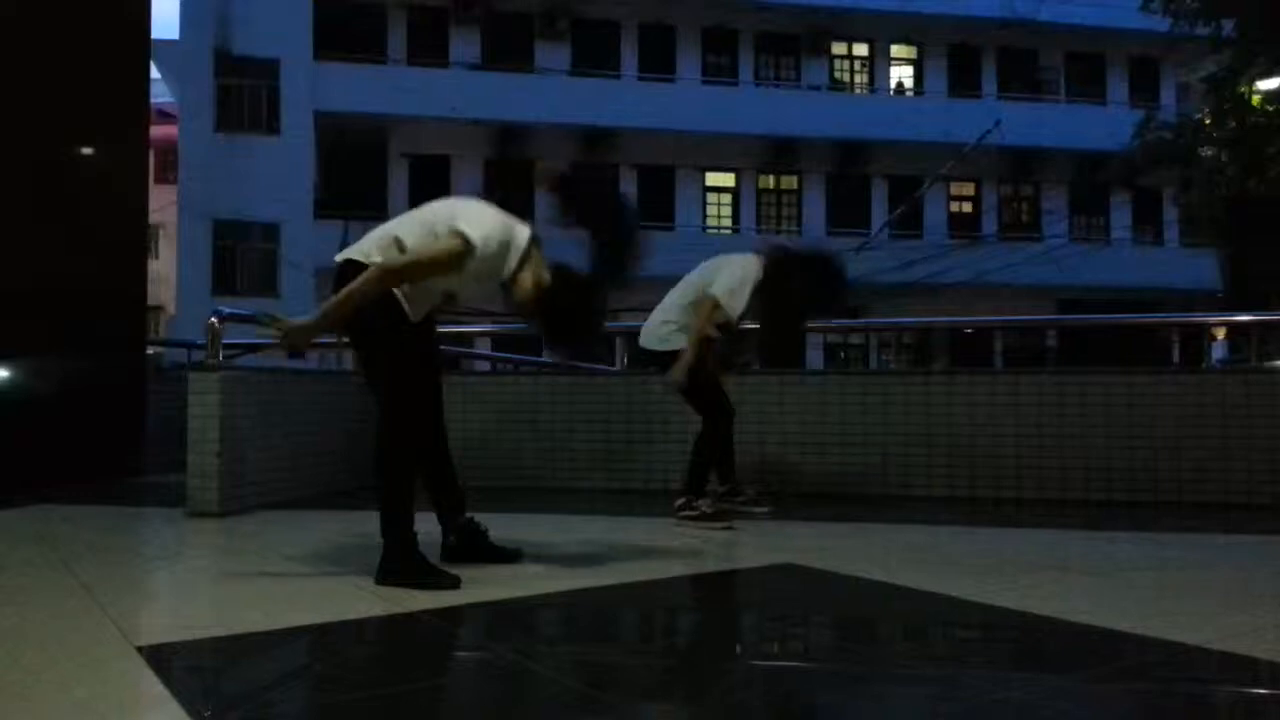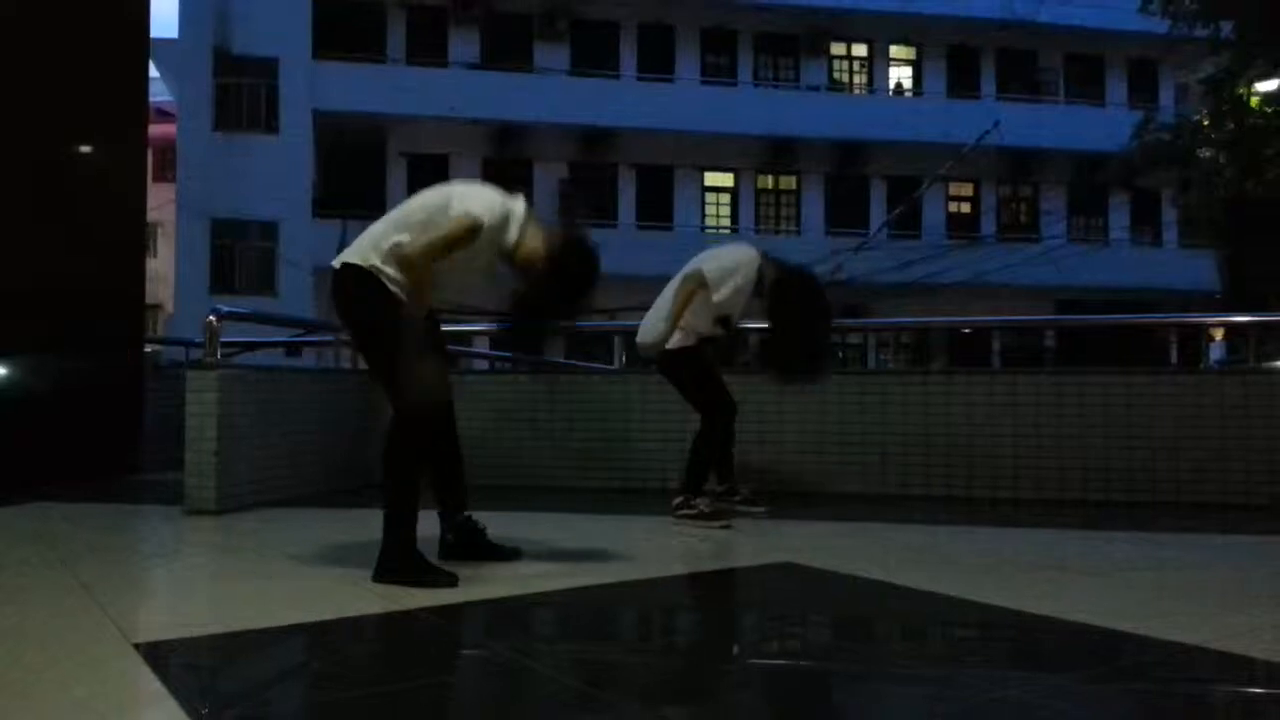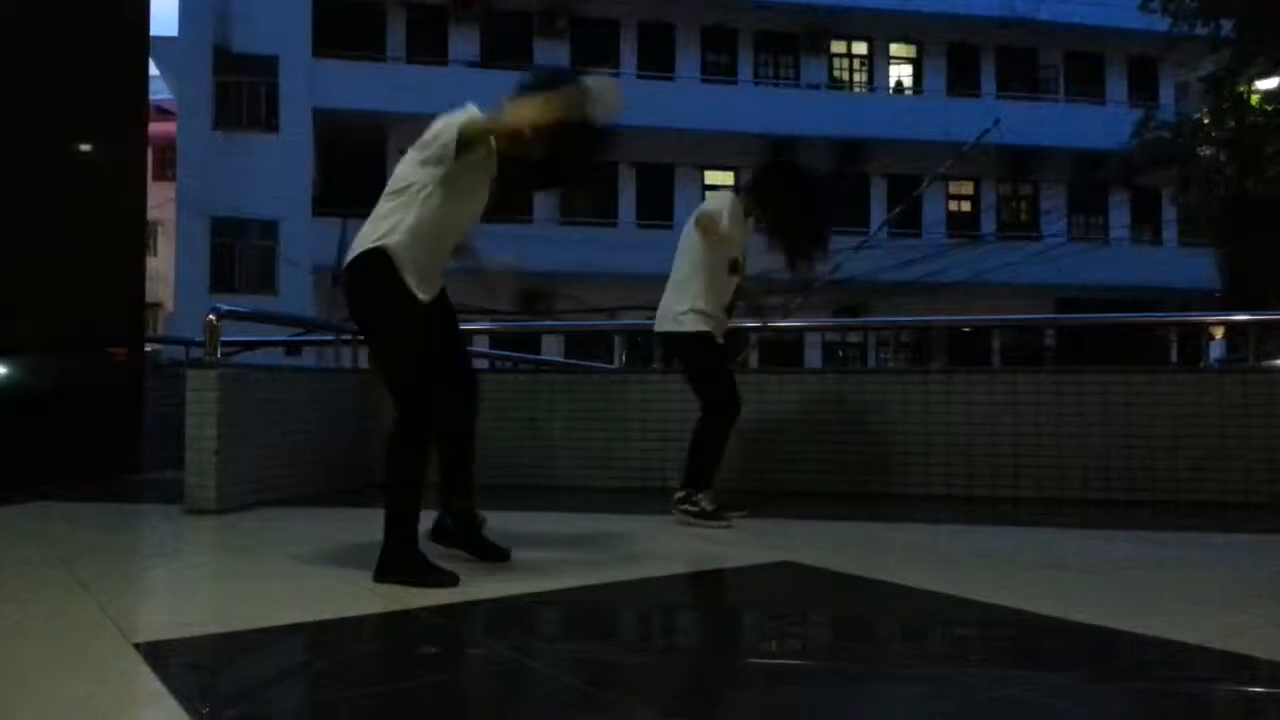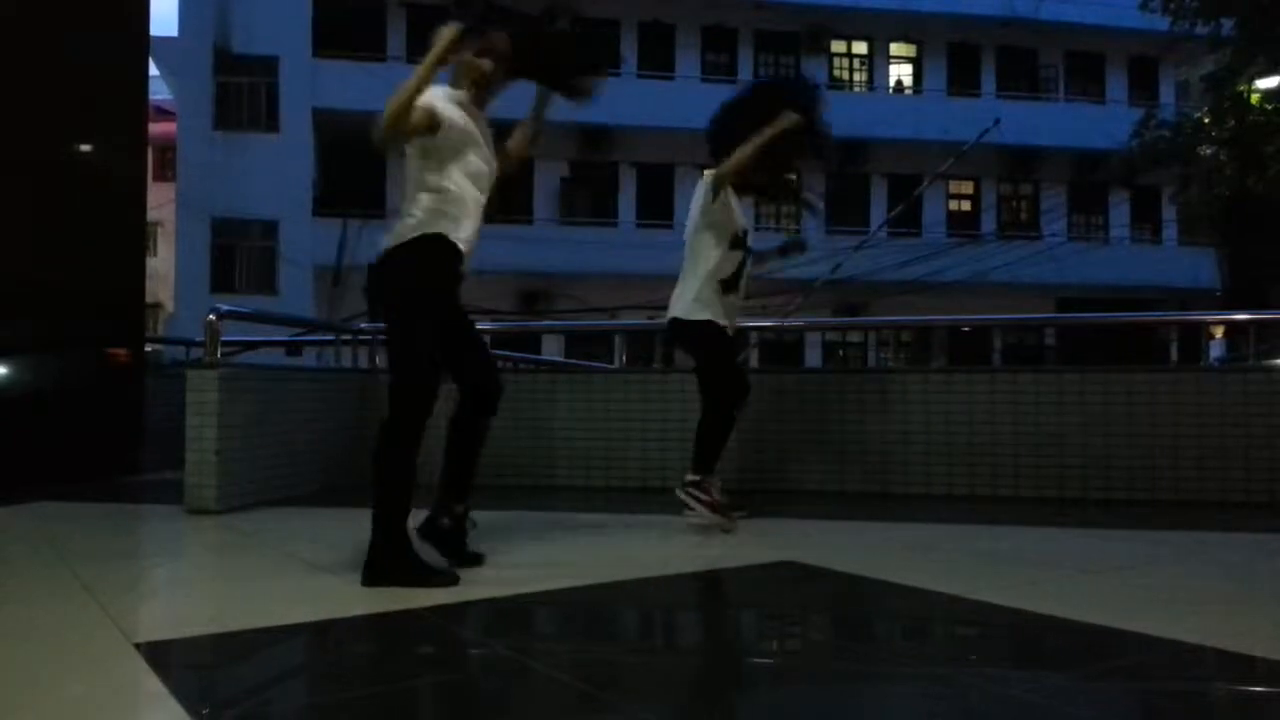
dt=0.2s
person 1, frame 1
left shoulder: (514, 253)
right shoulder: (490, 241)
right elbow: (388, 270)
right wrist: (316, 324)
left hip: (405, 295)
right hip: (369, 282)
left knee: (427, 415)
right knee: (405, 411)
left ankle: (458, 531)
right ankle: (398, 555)
person 1, frame 2
left shoulder: (503, 248)
right shoulder: (488, 212)
right elbow: (416, 261)
right wrist: (417, 355)
left hip: (403, 288)
right hip: (366, 280)
left knee: (438, 411)
right knee: (416, 410)
left ankle: (458, 530)
right ankle: (397, 554)
person 1, frame 3
left shoulder: (487, 149)
right shoulder: (468, 126)
right elbow: (507, 124)
right wrist: (579, 99)
left hip: (418, 278)
right hip: (379, 269)
left knee: (458, 389)
right knee: (420, 406)
left ankle: (457, 517)
right ankle: (397, 552)
person 1, frame 4
left shoulder: (477, 124)
right shoulder: (439, 105)
left elbow: (508, 159)
right elbow: (388, 131)
left wrist: (540, 104)
right wrist: (435, 54)
left hip: (430, 271)
right hip: (416, 266)
left knee: (483, 387)
right knee: (412, 405)
left ankle: (448, 517)
right ankle: (386, 554)
person 2, frame 1
left shoulder: (759, 271)
right shoulder: (748, 270)
right elbow: (705, 308)
right wrist: (685, 361)
left hip: (677, 340)
right hip: (669, 340)
left knee: (721, 413)
right knee: (718, 414)
left ankle: (730, 488)
right ankle: (689, 501)
person 2, frame 2
left shoulder: (762, 276)
right shoulder: (744, 262)
right elbow: (691, 284)
right wrist: (666, 332)
left hip: (687, 337)
right hip: (670, 338)
left knee: (724, 408)
right knee: (718, 413)
left ankle: (725, 489)
right ankle: (687, 499)
person 2, frame 3
left shoulder: (743, 218)
right shoulder: (724, 204)
right elbow: (703, 222)
left hip: (706, 322)
right hip: (685, 321)
left knee: (726, 404)
right knee: (720, 405)
left ankle: (700, 492)
right ankle: (688, 496)
person 2, frame 4
left shoulder: (731, 202)
right shoulder: (714, 188)
right elbow: (725, 170)
left wrist: (778, 251)
right wrist: (777, 128)
left hip: (715, 315)
right hip: (697, 314)
left knee: (728, 394)
right knee: (727, 394)
left ankle: (703, 482)
right ankle: (697, 481)
